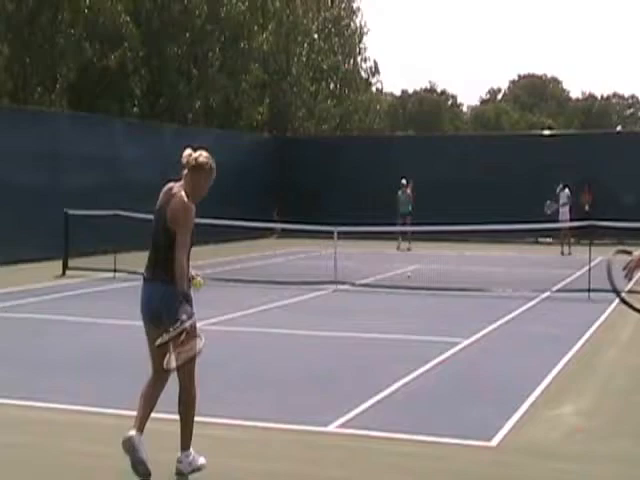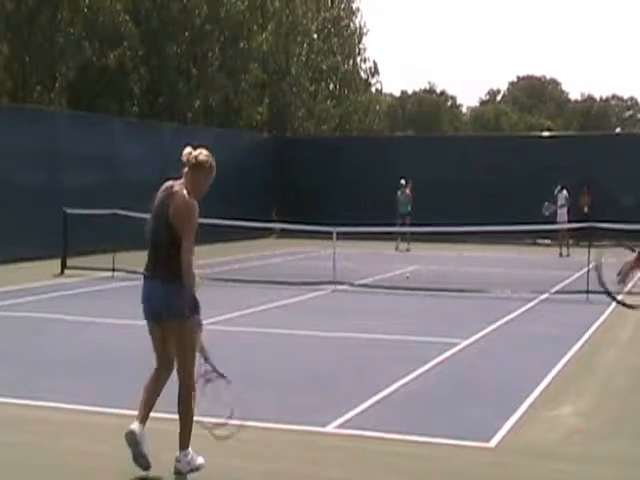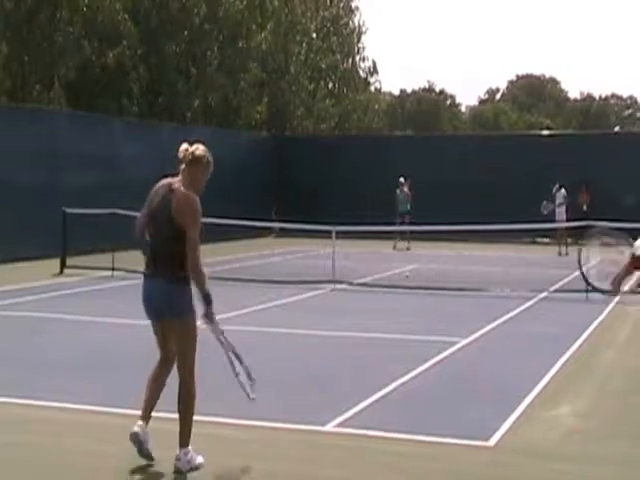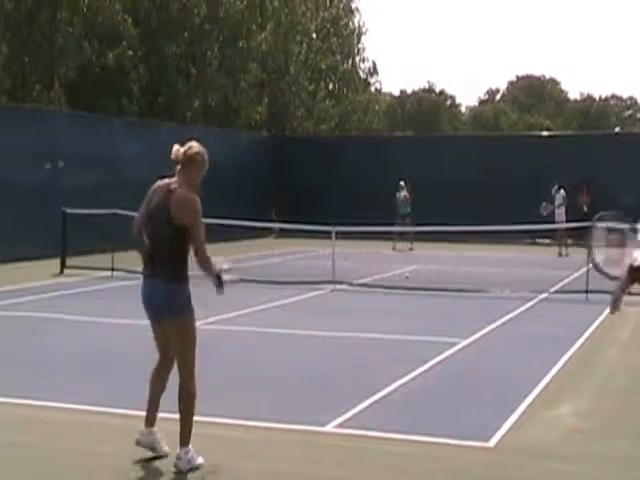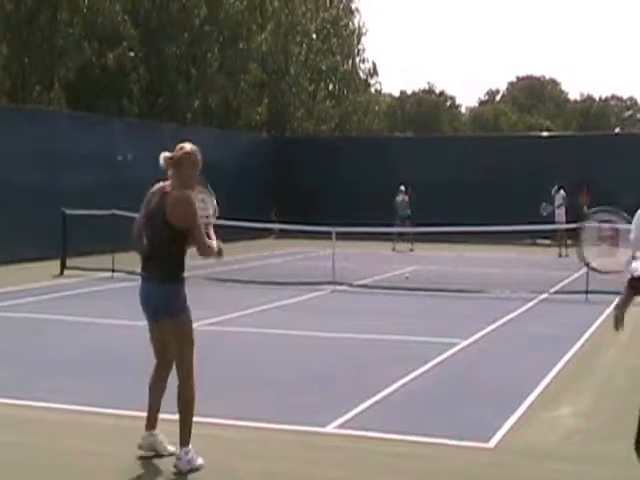
dt=0.1s
person 1, frame 1
left shoulder: (167, 191)
right shoulder: (185, 206)
right elbow: (179, 260)
right wrist: (186, 304)
left hip: (149, 289)
right hip: (171, 293)
left knee: (159, 372)
right knee: (187, 376)
left ankle: (136, 433)
person 1, frame 2
left shoulder: (165, 190)
right shoulder: (188, 204)
right elbow: (185, 259)
right wrist: (193, 304)
left hip: (150, 287)
right hip: (173, 291)
left knee: (163, 366)
right knee: (186, 375)
left ankle: (138, 426)
right ankle: (184, 455)
person 1, frame 3
left shoulder: (160, 188)
right shoulder: (189, 201)
left elbow: (141, 227)
right elbow: (192, 259)
right wrist: (206, 297)
left hip: (151, 285)
right hip: (174, 289)
left knee: (166, 359)
right knee: (186, 372)
left ankle: (142, 425)
right ankle: (184, 453)
person 1, frame 4
left shoulder: (157, 189)
right shoulder: (188, 199)
left elbow: (137, 228)
right elbow: (200, 254)
right wrist: (216, 277)
left hip: (150, 285)
right hip: (173, 288)
left knee: (165, 358)
right knee: (186, 370)
left ankle: (148, 429)
right ankle: (185, 452)
person 1, frame 5
left shoulder: (154, 192)
right shoulder: (184, 199)
left elbow: (137, 232)
right elbow: (202, 247)
right wrist: (216, 246)
left hip: (148, 286)
right hip: (169, 290)
left knee: (163, 362)
right knee: (185, 372)
left ankle: (150, 434)
right ankle: (185, 452)
